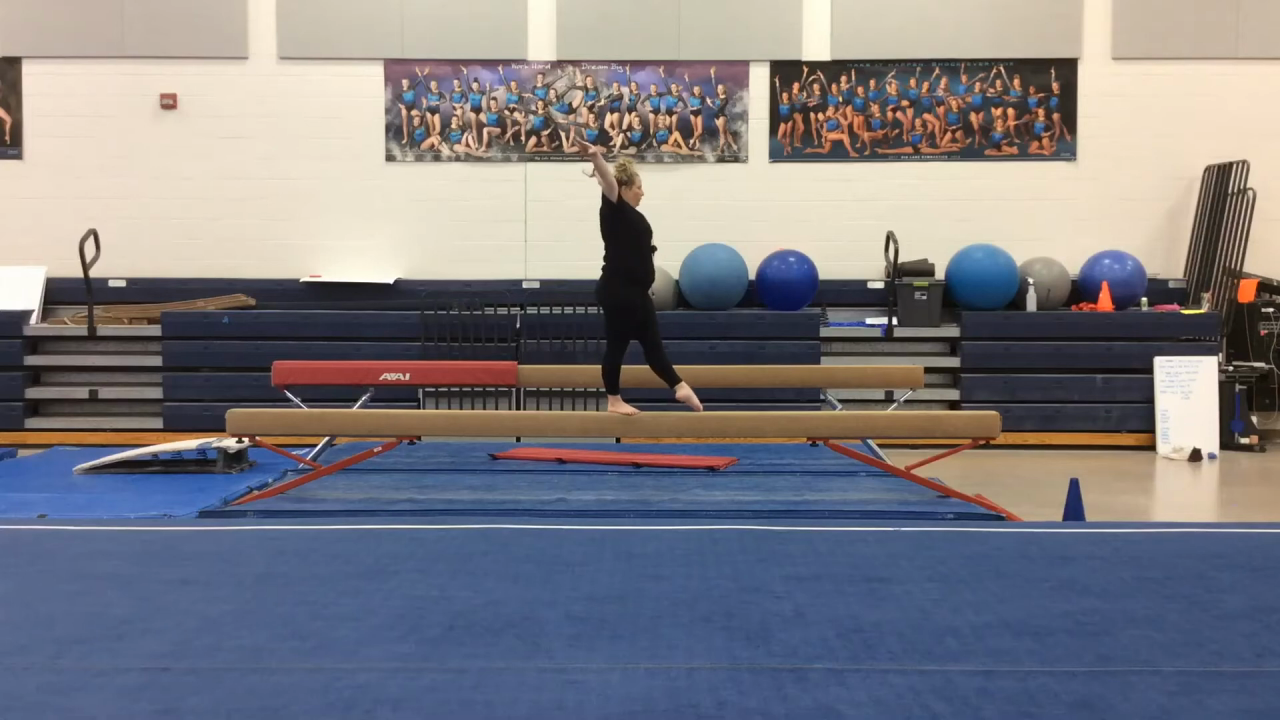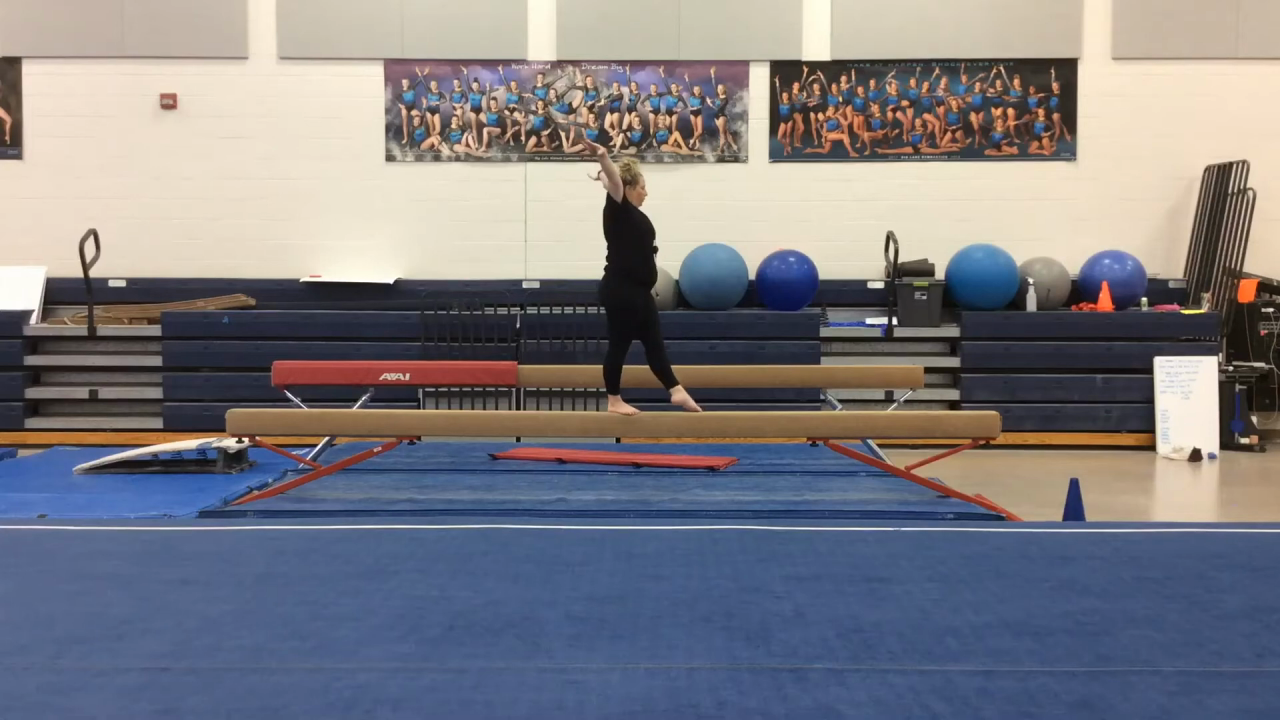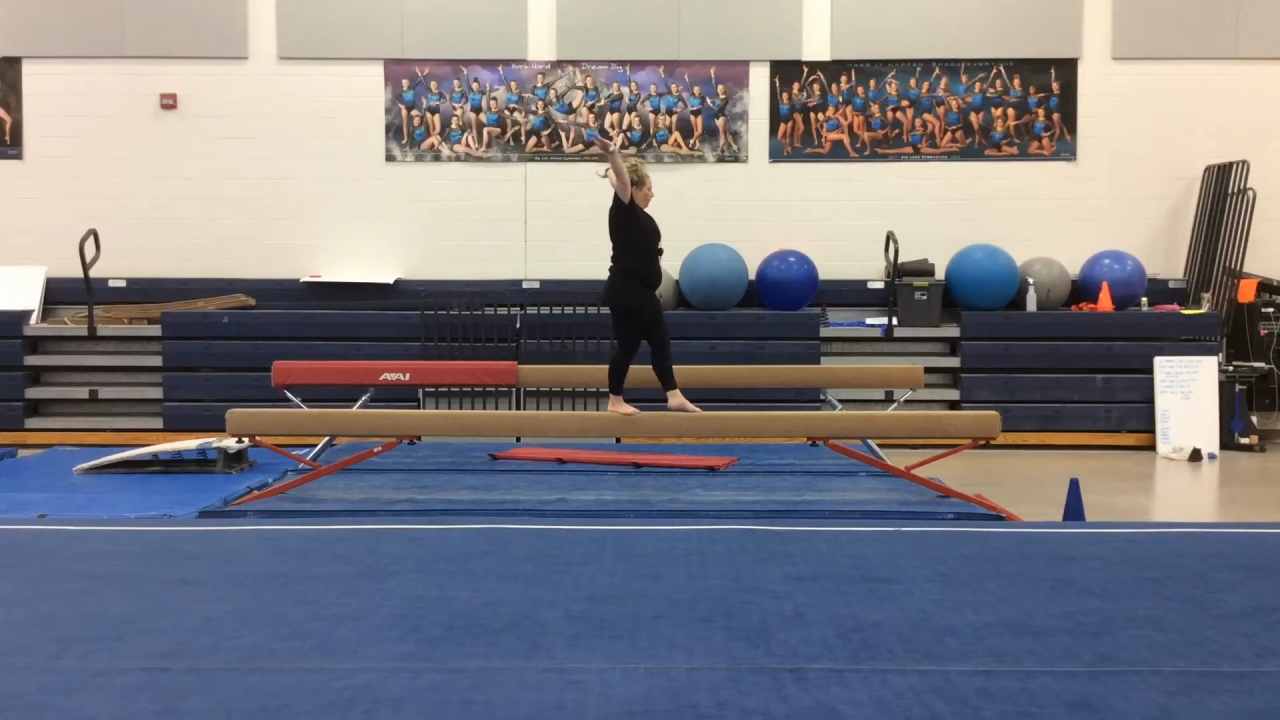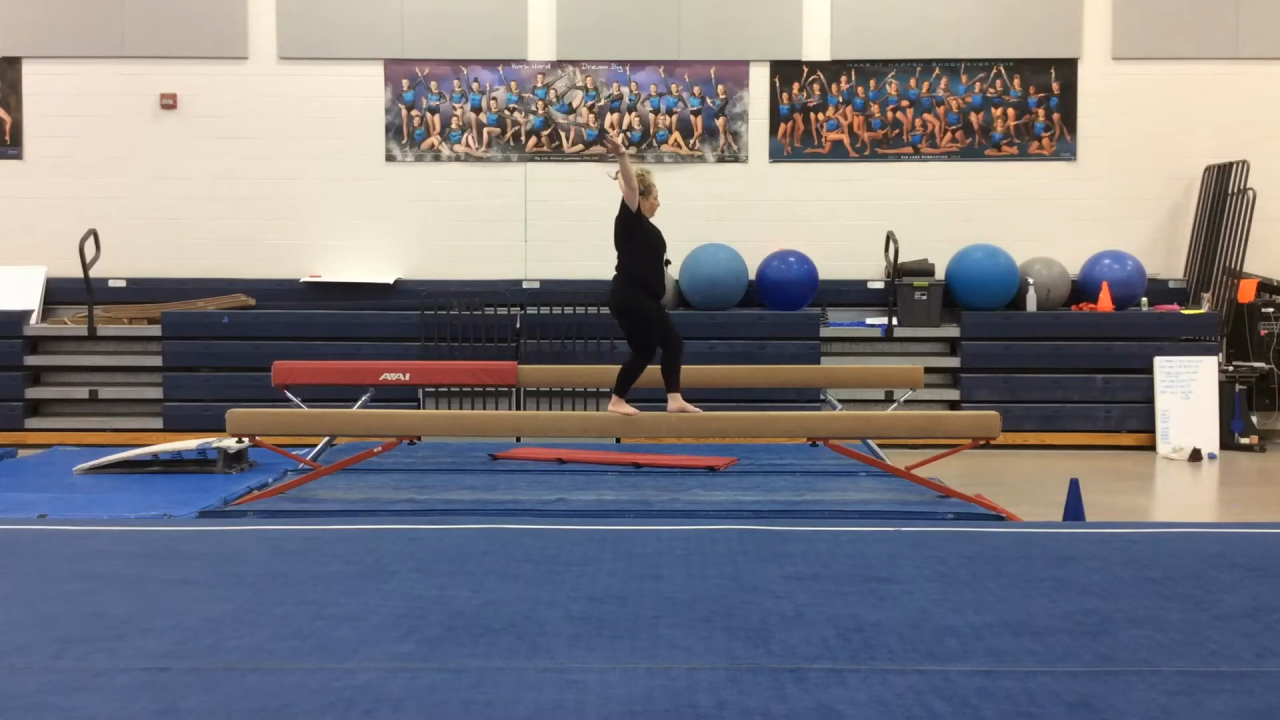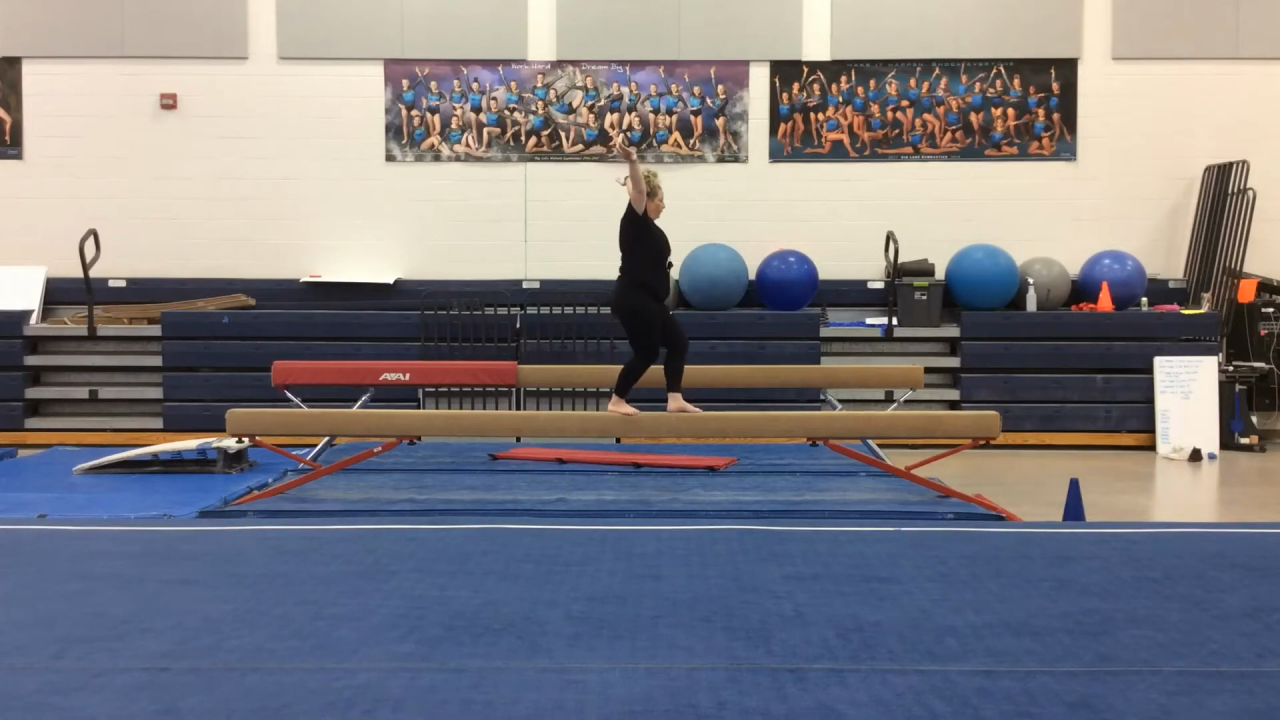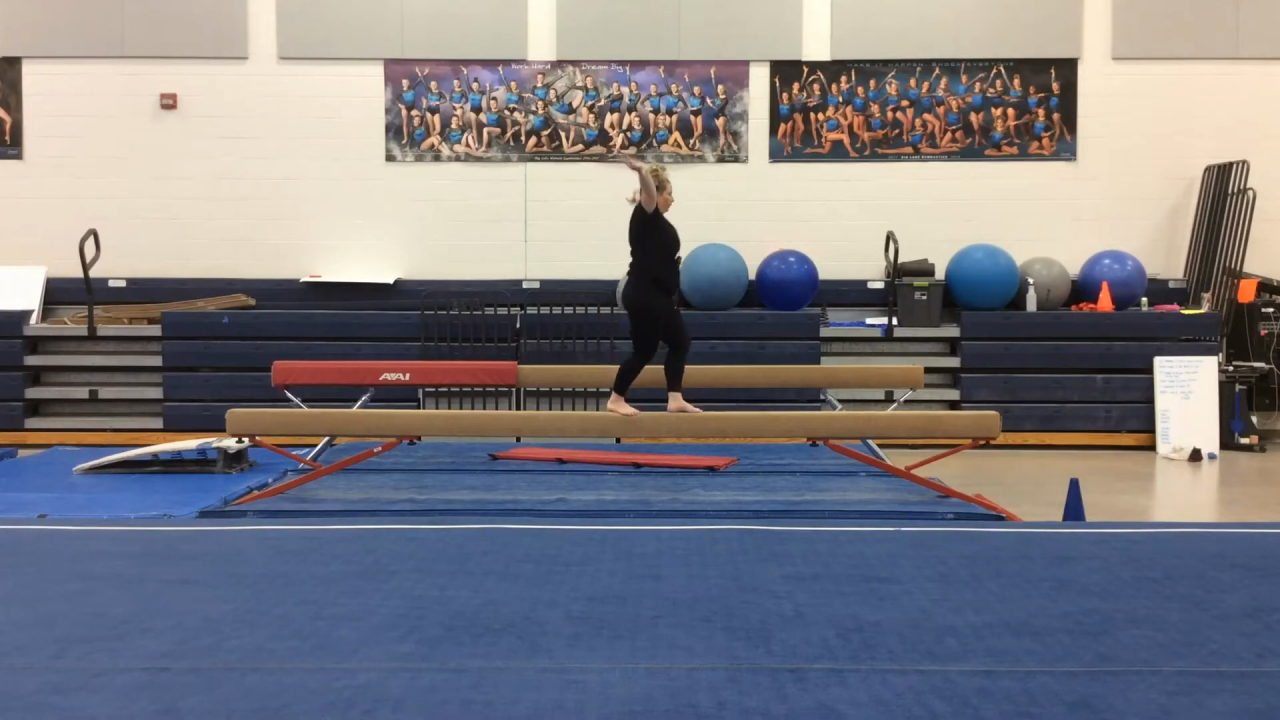
dt=0.2s
person 1, frame 1
left shoulder: (628, 212)
right shoulder: (614, 209)
left elbow: (609, 181)
right elbow: (609, 183)
left wrist: (600, 172)
right wrist: (595, 157)
left hip: (636, 292)
right hip: (617, 291)
left knee: (653, 342)
right knee: (617, 345)
left ankle: (681, 388)
right ankle: (614, 401)
person 1, frame 2
left shoulder: (630, 213)
right shoulder: (618, 210)
left elbow: (616, 183)
right elbow: (615, 184)
left wrist: (603, 174)
right wrist: (602, 158)
left hip: (638, 292)
right hip: (619, 291)
left knee: (654, 342)
right knee: (619, 345)
left ankle: (677, 392)
right ankle: (614, 401)
person 1, frame 3
left shoulder: (636, 213)
right shoulder: (624, 211)
left elbow: (621, 182)
right elbow: (624, 182)
left wrist: (612, 172)
right wrist: (613, 154)
left hip: (641, 292)
right hip: (625, 291)
left knee: (660, 341)
right knee: (627, 345)
left ankle: (674, 397)
right ankle: (615, 401)
person 1, frame 4
left shoulder: (641, 224)
right shoulder: (629, 220)
left elbow: (630, 187)
right elbow: (630, 188)
left wrist: (622, 172)
right wrist: (622, 157)
left hip: (644, 300)
right hip: (629, 299)
left knee: (673, 344)
right knee: (644, 351)
left ankle: (675, 401)
right ankle: (617, 401)
person 1, frame 5
left shoulder: (646, 226)
right shoulder: (635, 222)
left elbow: (638, 192)
right elbow: (639, 193)
left wrist: (631, 178)
right wrist: (633, 162)
left hip: (649, 301)
right hip: (633, 300)
left knee: (678, 344)
right knee: (646, 353)
left ankle: (675, 400)
right ankle: (617, 401)
person 1, frame 6
left shoulder: (653, 217)
right shoulder: (645, 215)
left elbow: (651, 195)
right elbow: (648, 196)
left wrist: (642, 185)
right wrist: (642, 171)
left hip: (659, 296)
right hip: (643, 295)
left knee: (680, 343)
right knee: (644, 350)
left ankle: (675, 399)
right ankle: (616, 400)
